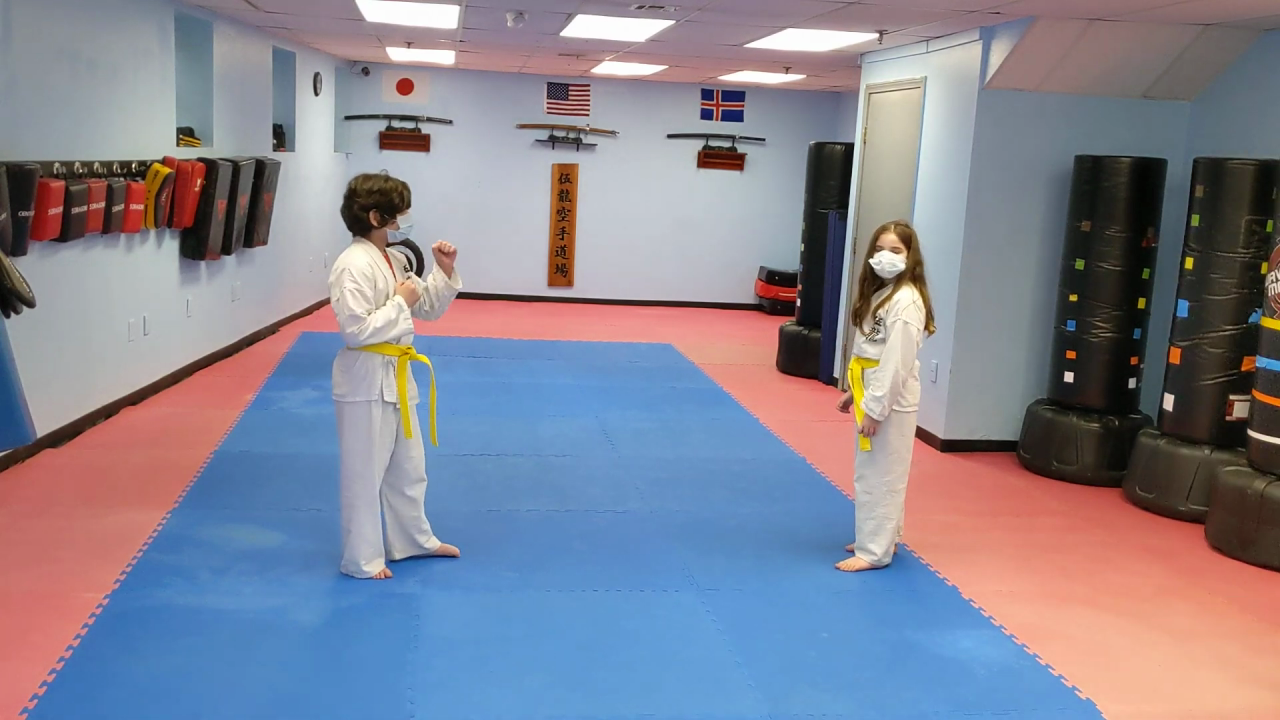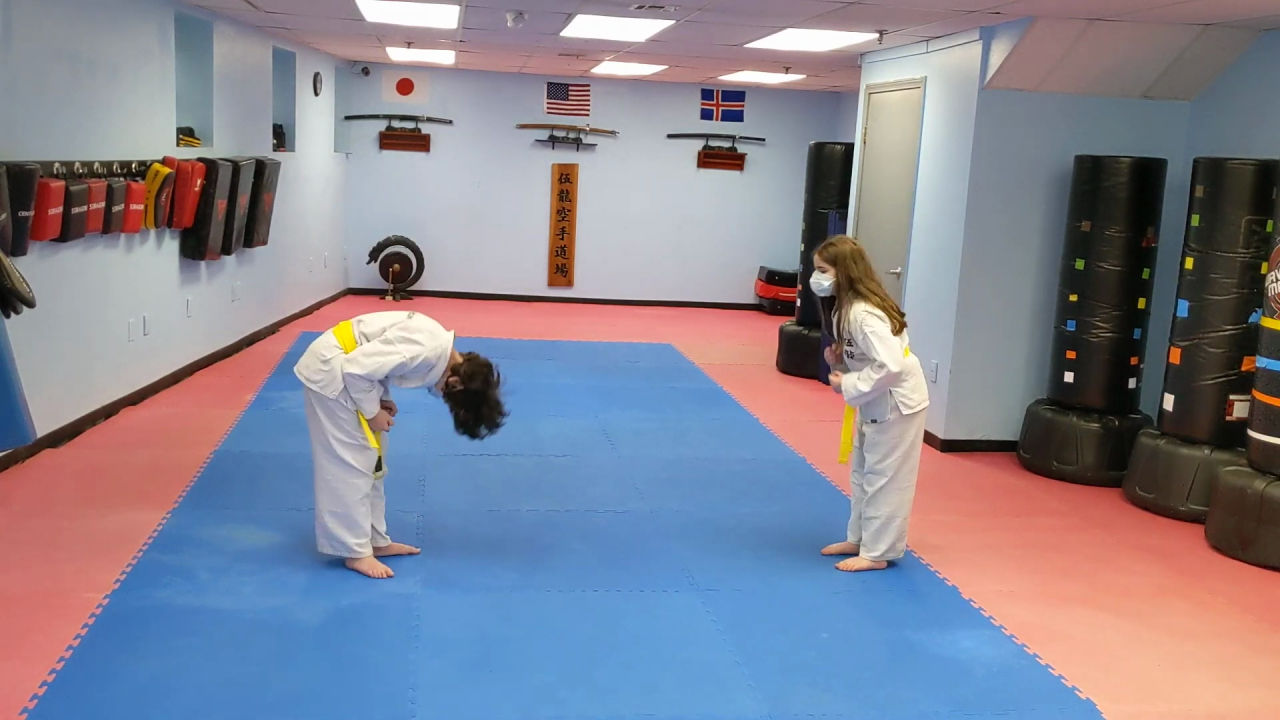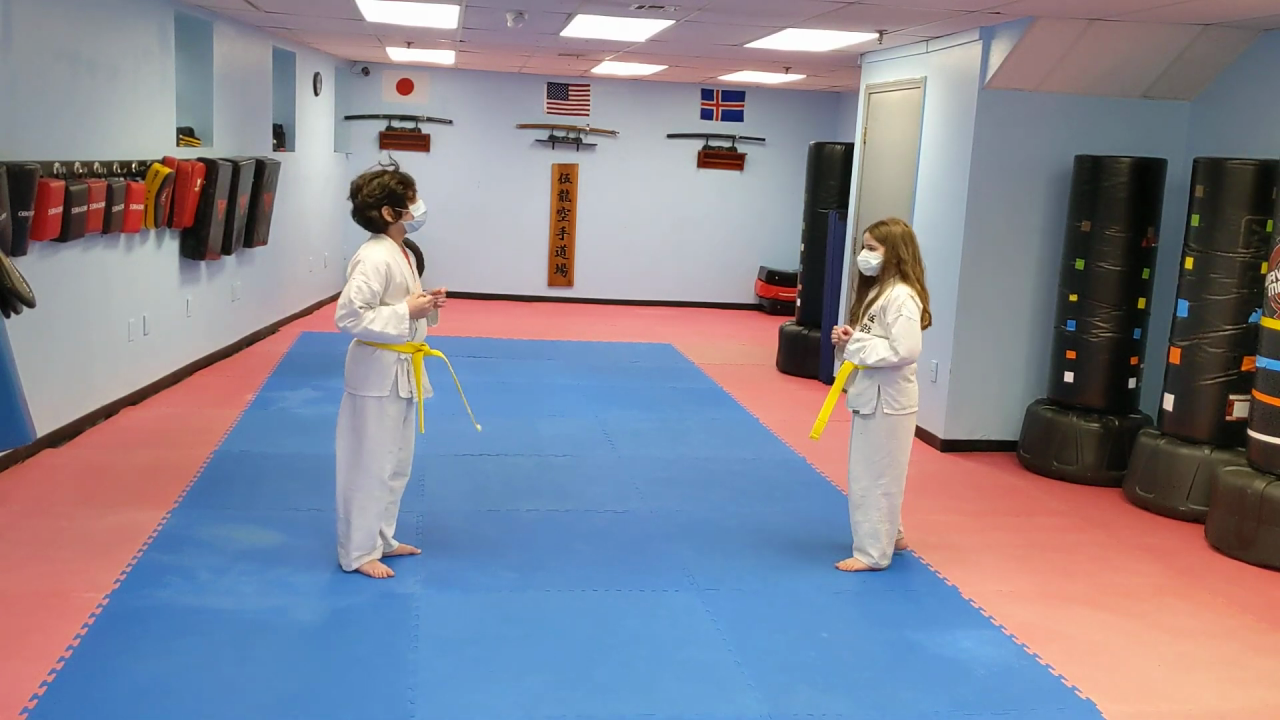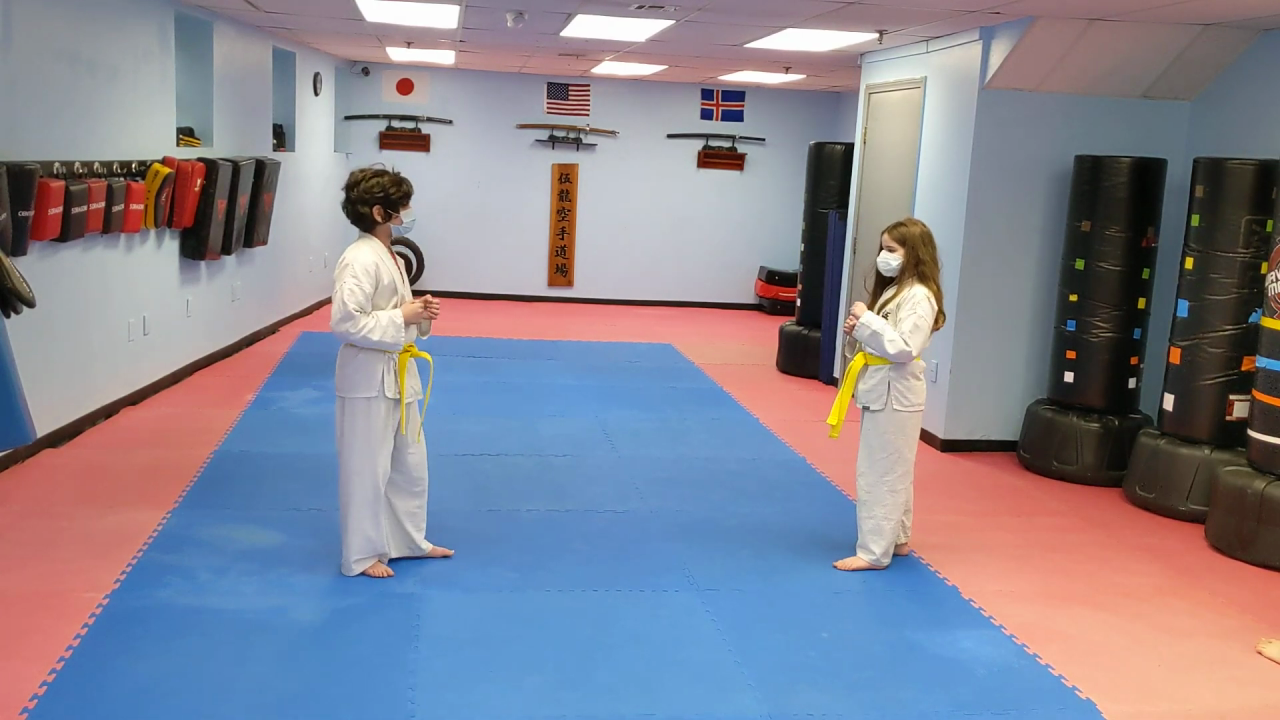
dt=1s
person 1, frame 1
left shoulder: (392, 261)
right shoulder: (354, 265)
left elbow: (429, 307)
right elbow: (356, 329)
left wrist: (445, 272)
right wrist: (399, 303)
left hip: (395, 376)
right hip: (366, 379)
left knee: (406, 465)
right knee: (364, 472)
left ankle: (414, 539)
right ankle: (362, 558)
person 1, frame 2
left shoulder: (443, 353)
right shoulder: (429, 353)
right elbow: (358, 368)
left wrist: (379, 406)
right wrist: (373, 410)
left hip: (346, 366)
right hip: (331, 371)
left knee: (370, 459)
right knee: (351, 463)
left ankle: (374, 538)
right ankle: (356, 550)
person 1, frame 3
left shoulder: (400, 254)
right shoulder: (373, 259)
right elbow: (349, 317)
left wrist: (423, 306)
right wrist: (408, 312)
left hip: (400, 373)
right hip: (377, 374)
left knee: (395, 463)
right knee: (369, 464)
left ankle: (380, 539)
right ankle: (358, 551)
person 1, frame 4
left shoulder: (388, 256)
right shoulder: (361, 260)
right elbow: (345, 322)
left wrist: (419, 313)
right wrist: (400, 319)
left hip: (397, 374)
right hip: (368, 377)
left knee: (410, 464)
right knee: (367, 467)
left ankle: (408, 540)
right ankle: (362, 554)
person 2, frame 1
left shoulder: (906, 302)
right shoulder: (877, 292)
left elbow: (896, 364)
left wrist: (875, 409)
right wrist: (854, 393)
left hip: (890, 400)
right hip: (873, 395)
left knee: (882, 476)
right knee: (870, 473)
left ankle: (874, 551)
right ankle: (880, 538)
person 2, frame 2
left shoulder: (864, 314)
right shoulder: (846, 305)
left elbow: (891, 367)
left wrist: (850, 386)
right wrist: (839, 360)
left hip: (897, 399)
right hip: (876, 399)
left knee: (885, 478)
right knee: (864, 472)
left ankle: (877, 552)
right ankle: (859, 538)
person 2, frame 3
left shoulder: (901, 297)
right shoulder: (878, 290)
left elbow: (905, 351)
left wrist: (857, 343)
right wrist: (849, 339)
left hip: (887, 397)
right hip: (871, 393)
left knee: (874, 476)
right knee: (872, 473)
left ankle: (872, 553)
right ankle: (888, 535)
person 2, frame 4
left shoulder: (919, 297)
right shoulder: (892, 290)
left elbow: (905, 347)
left wrist: (867, 321)
right wrist: (859, 329)
left hip: (896, 393)
right hip: (881, 390)
left knee: (881, 473)
right knee: (891, 471)
left ankle: (874, 551)
right ankle: (896, 538)
